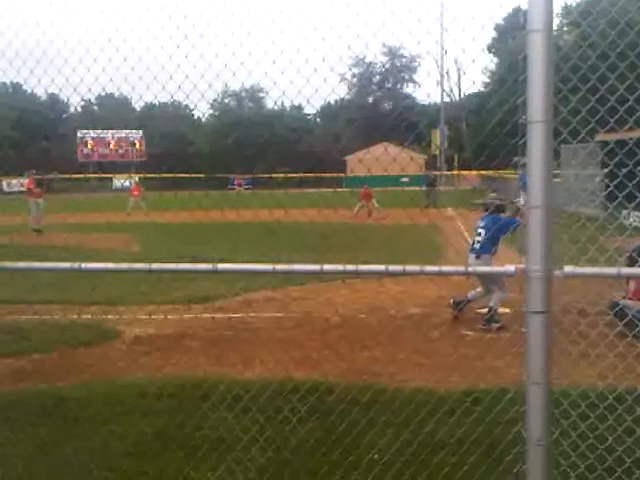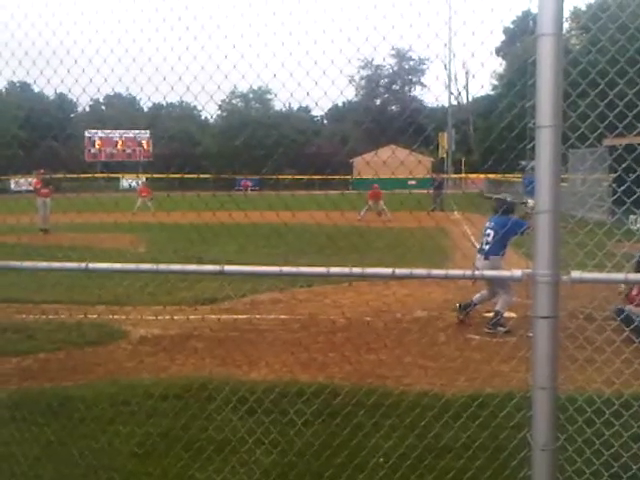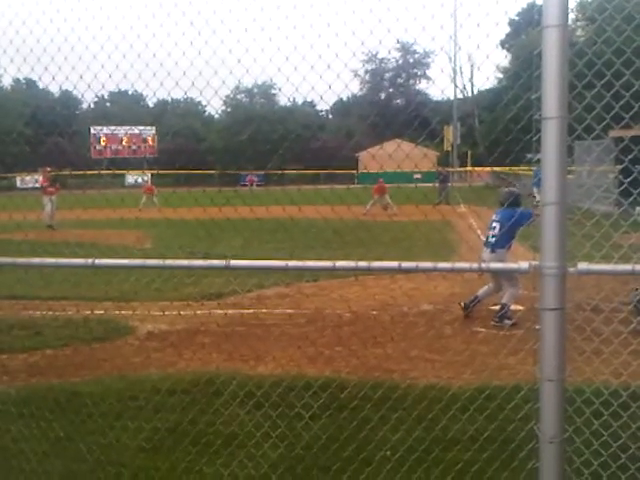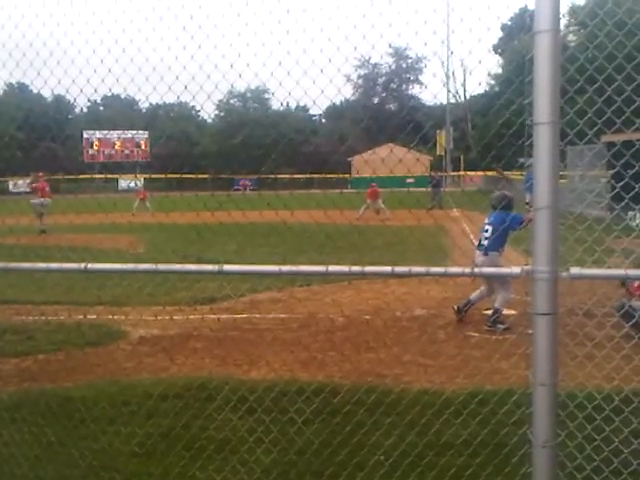
dt=1s
person 1, frame 1
left shoulder: (484, 219)
right shoulder: (497, 220)
left elbow: (507, 221)
right elbow: (521, 222)
left wrist: (517, 208)
left hip: (473, 259)
right hip: (482, 260)
left knee: (487, 288)
right knee: (500, 288)
left ankle: (459, 303)
right ankle: (488, 319)
person 1, frame 2
left shoulder: (492, 220)
right shoulder: (507, 222)
right elbow: (531, 224)
left wrist: (526, 213)
right wrist: (531, 212)
left hip: (481, 260)
right hip: (491, 262)
left knee: (492, 290)
right knee: (506, 292)
left ankle: (464, 308)
right ankle: (494, 324)
person 1, frame 3
left shoulder: (499, 212)
right shoulder: (514, 214)
left elbow: (521, 216)
right elbow: (535, 214)
left hip: (487, 253)
right hip: (497, 255)
left knee: (497, 284)
right knee: (513, 285)
left ankle: (468, 305)
right ankle: (500, 317)
person 1, frame 4
left shoulder: (492, 216)
right shoulder: (506, 217)
left elbow: (518, 224)
right elbow: (528, 219)
left hip: (479, 256)
right hip: (490, 258)
left knee: (490, 287)
right knee: (505, 288)
left ankle: (461, 308)
right ankle: (493, 321)
